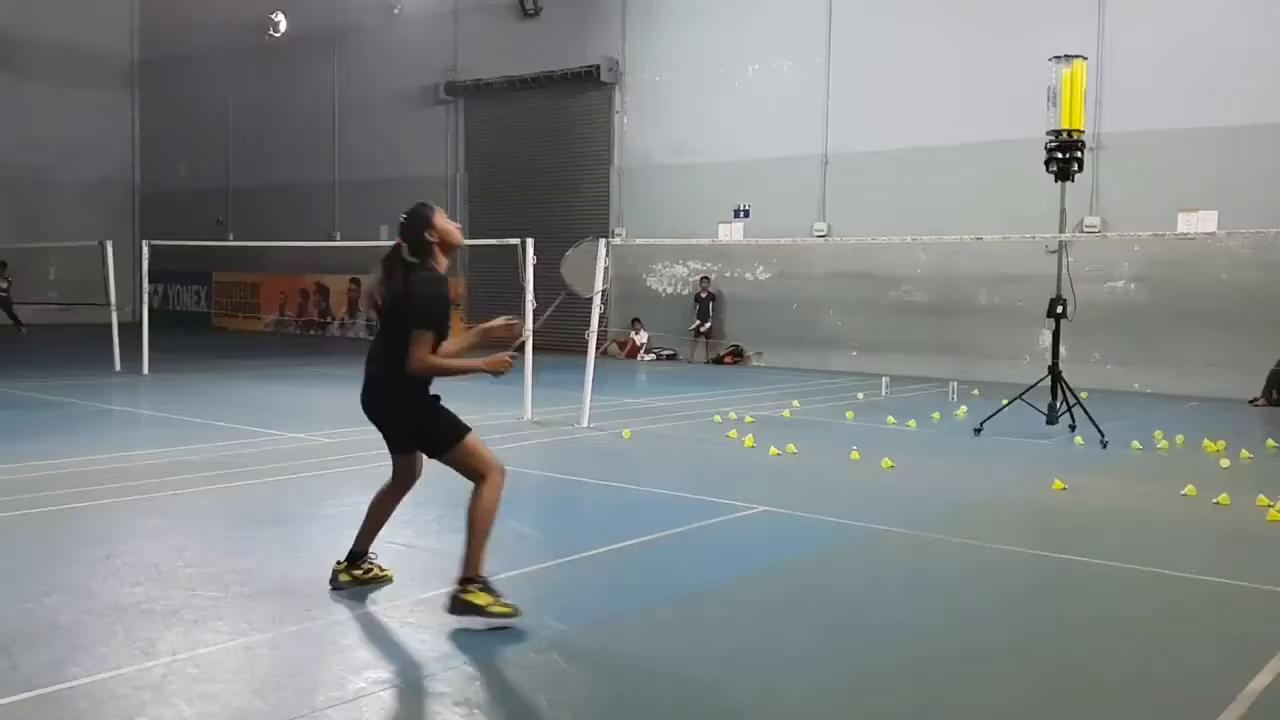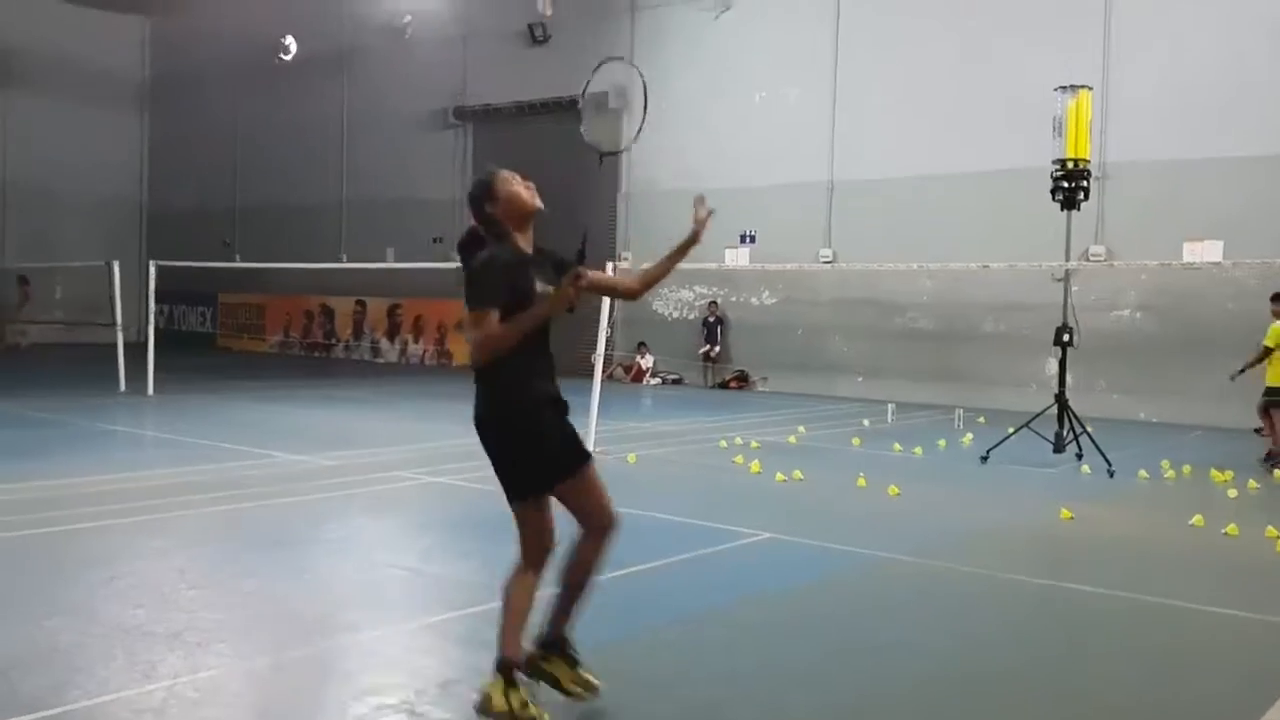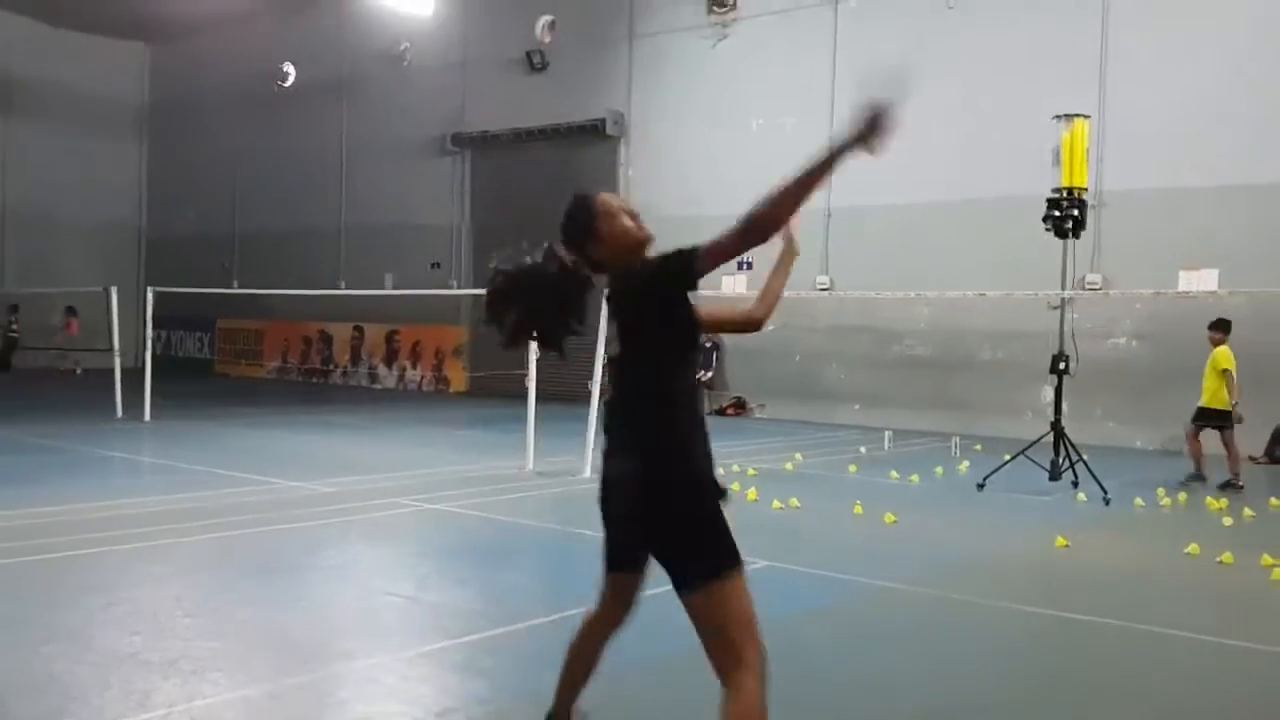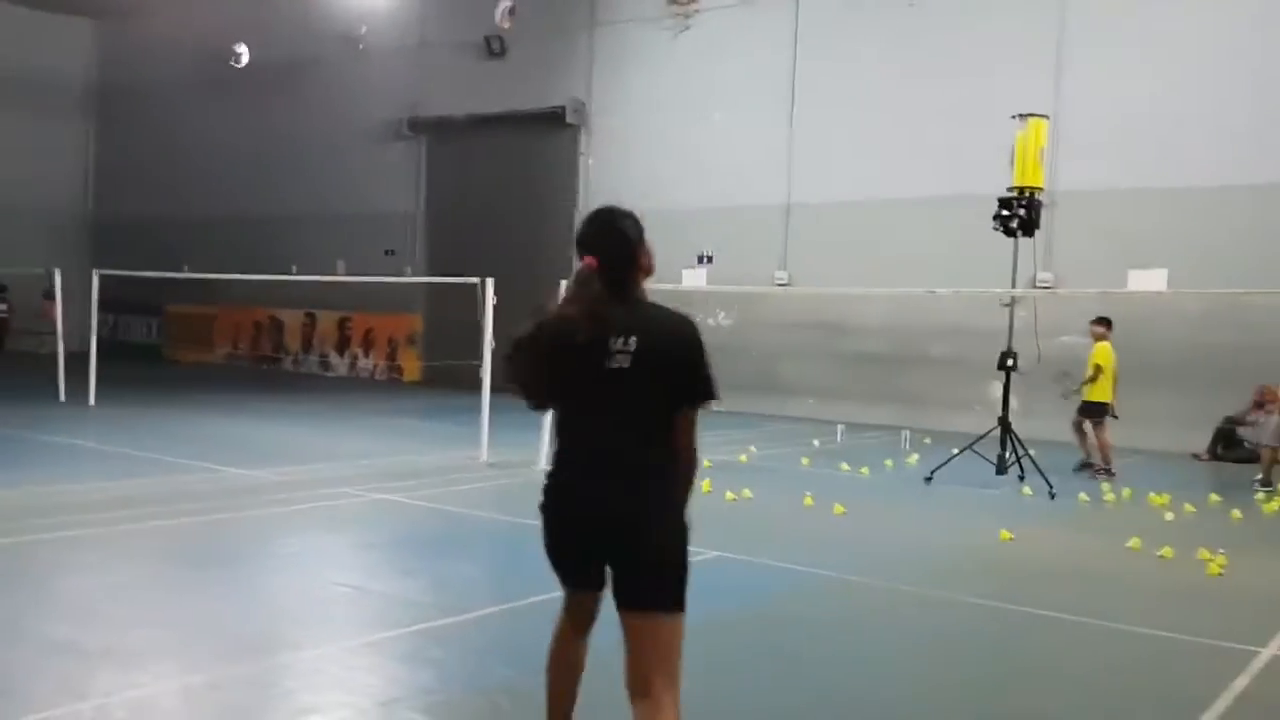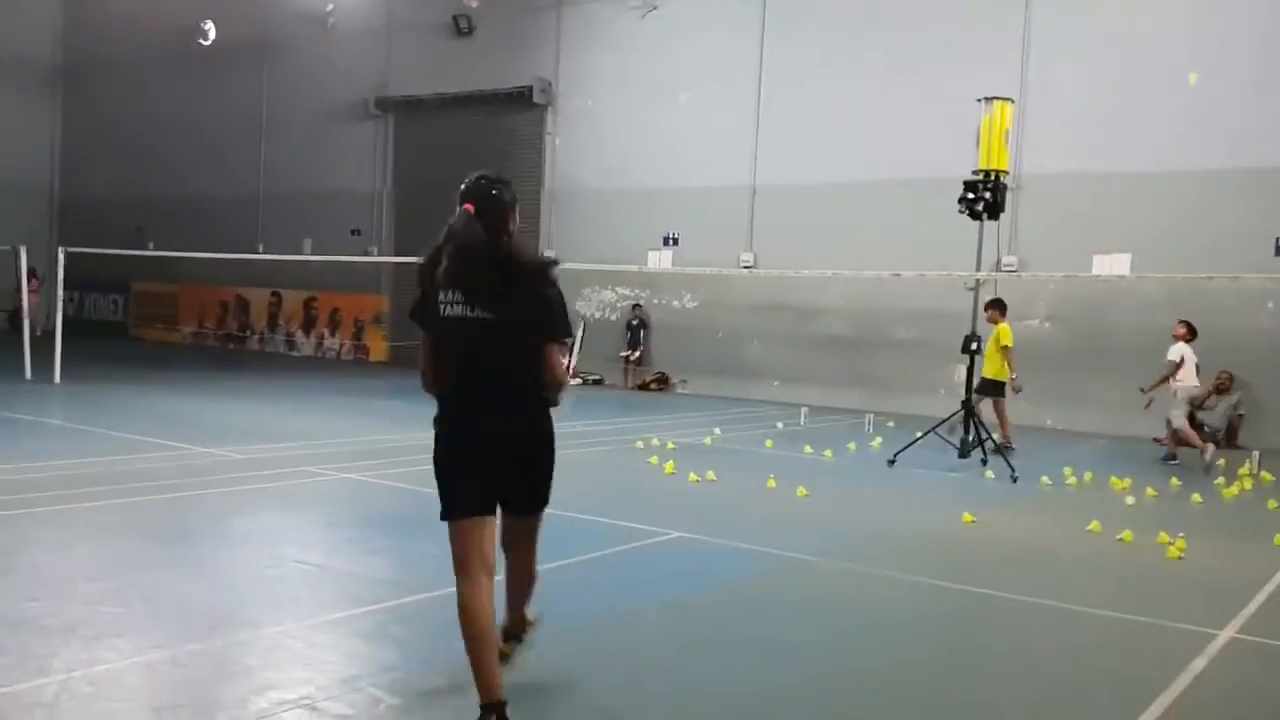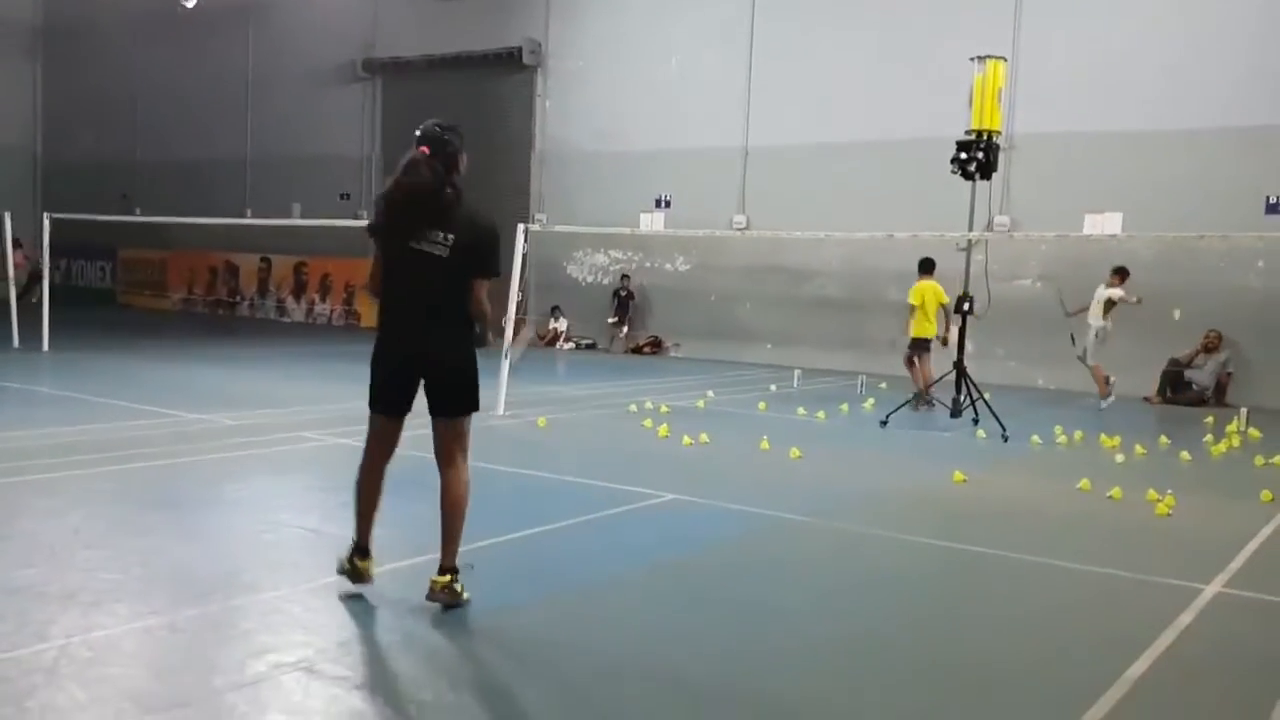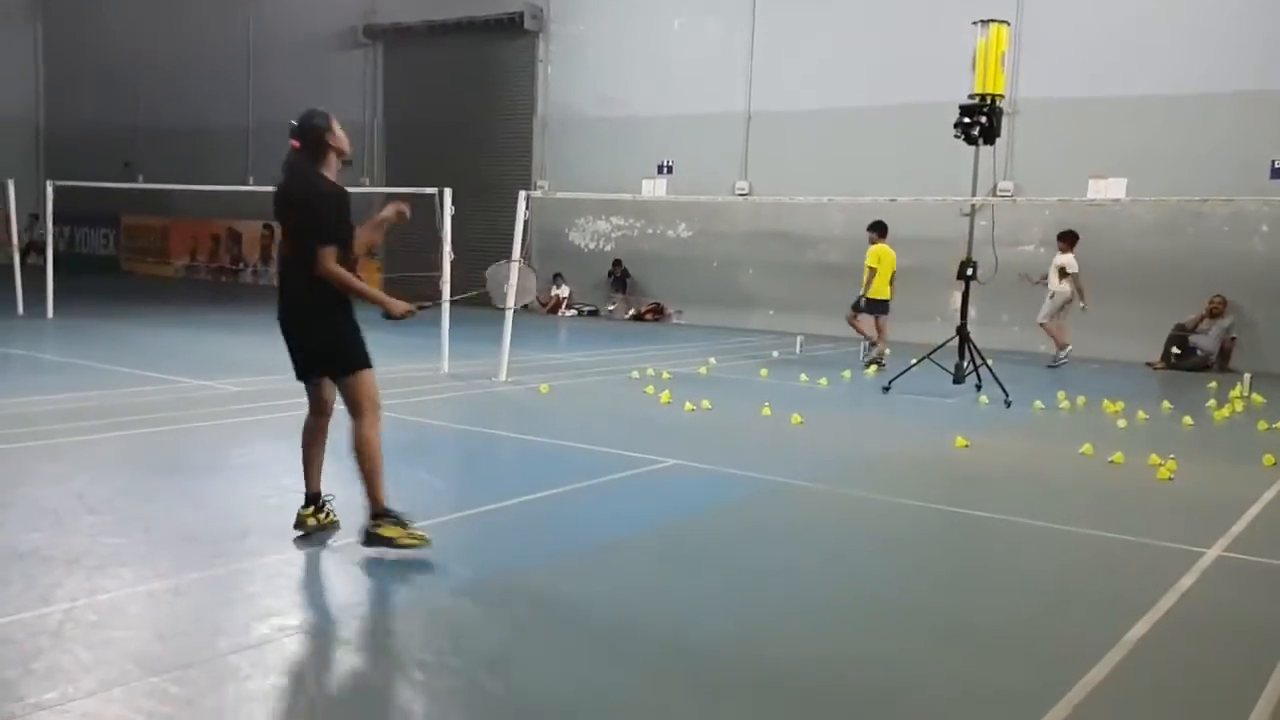
dt=0.5s
person 1, frame 1
left shoulder: (414, 281)
right shoulder: (432, 287)
right elbow: (420, 363)
left wrist: (487, 329)
right wrist: (483, 365)
left hip: (381, 396)
right hip: (405, 400)
left knee: (405, 476)
right knee: (490, 472)
left ankle: (354, 563)
right ankle: (471, 586)
person 1, frame 2
left shoulder: (545, 262)
right shoulder: (494, 264)
left elbow: (630, 287)
right elbow: (483, 347)
left wrist: (688, 242)
right wrist: (545, 311)
left hip: (532, 410)
right hip: (516, 413)
left knee: (537, 551)
right knee: (599, 521)
right ankle: (552, 645)
person 1, frame 3
left shoulder: (648, 296)
right shoulder: (648, 283)
left elbow: (752, 318)
right elbow: (751, 230)
left wrist: (786, 259)
right wrist: (842, 149)
left hip: (627, 482)
right hip: (672, 486)
left knee: (613, 609)
right knee: (744, 664)
person 1, frame 4
left shoulder: (563, 330)
right shoulder: (675, 332)
right elbow: (683, 445)
right wrist: (674, 507)
left hip: (568, 502)
right hip: (645, 507)
left knee: (575, 621)
person 1, frame 5
left shoulder: (439, 278)
right shoulder: (536, 280)
left elbow: (428, 375)
right elbow: (553, 374)
right wrist: (546, 399)
left hip: (461, 435)
right hip: (525, 436)
left knee: (475, 570)
right knee: (520, 550)
right ankle: (513, 629)
person 1, frame 6
left shoulder: (394, 212)
right shoulder: (477, 227)
left elbow: (375, 286)
right elbow: (478, 305)
right wrist: (482, 332)
left hip: (395, 347)
right hip: (452, 352)
left knee: (377, 454)
right knee: (453, 461)
left ankle: (362, 556)
right ankle: (446, 575)
person 1, frame 7
left shoulder: (305, 190)
right shoulder: (330, 194)
right elbow: (329, 267)
left wrist: (381, 221)
right wrist: (385, 302)
left hip: (295, 314)
right hip: (323, 313)
left knee: (320, 406)
right knee: (365, 411)
left ankle: (312, 506)
right ankle: (381, 516)
